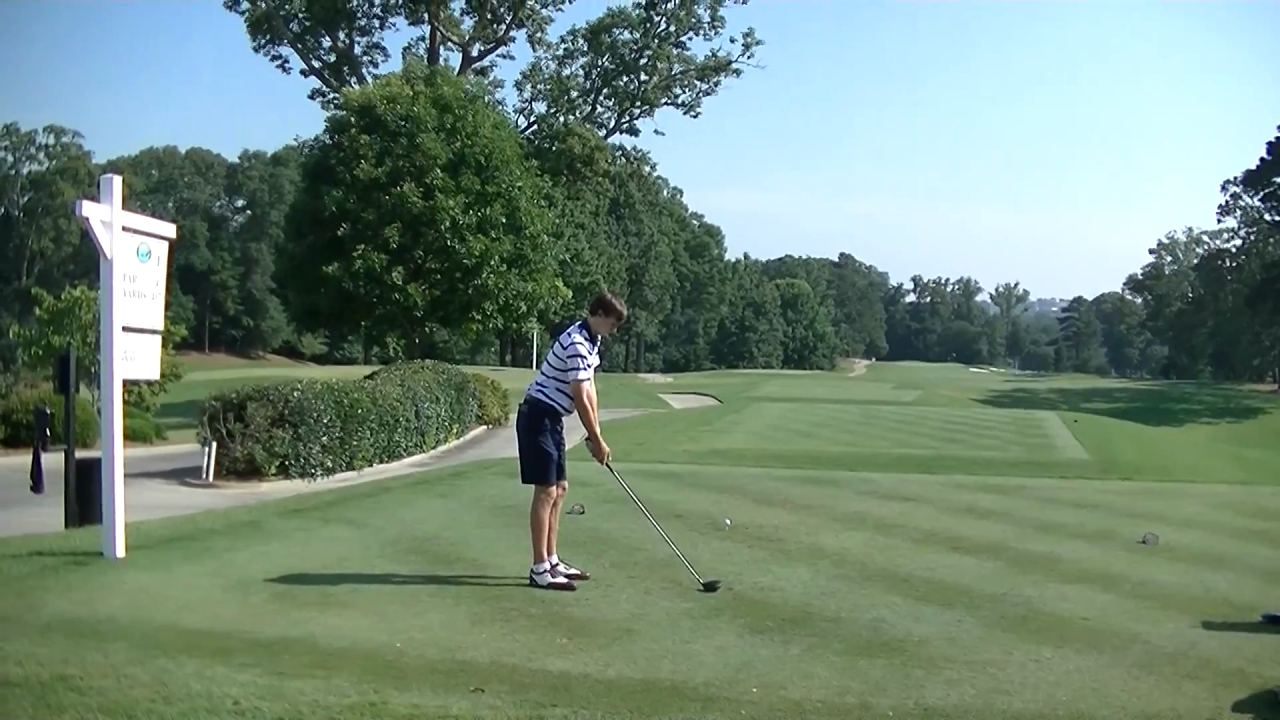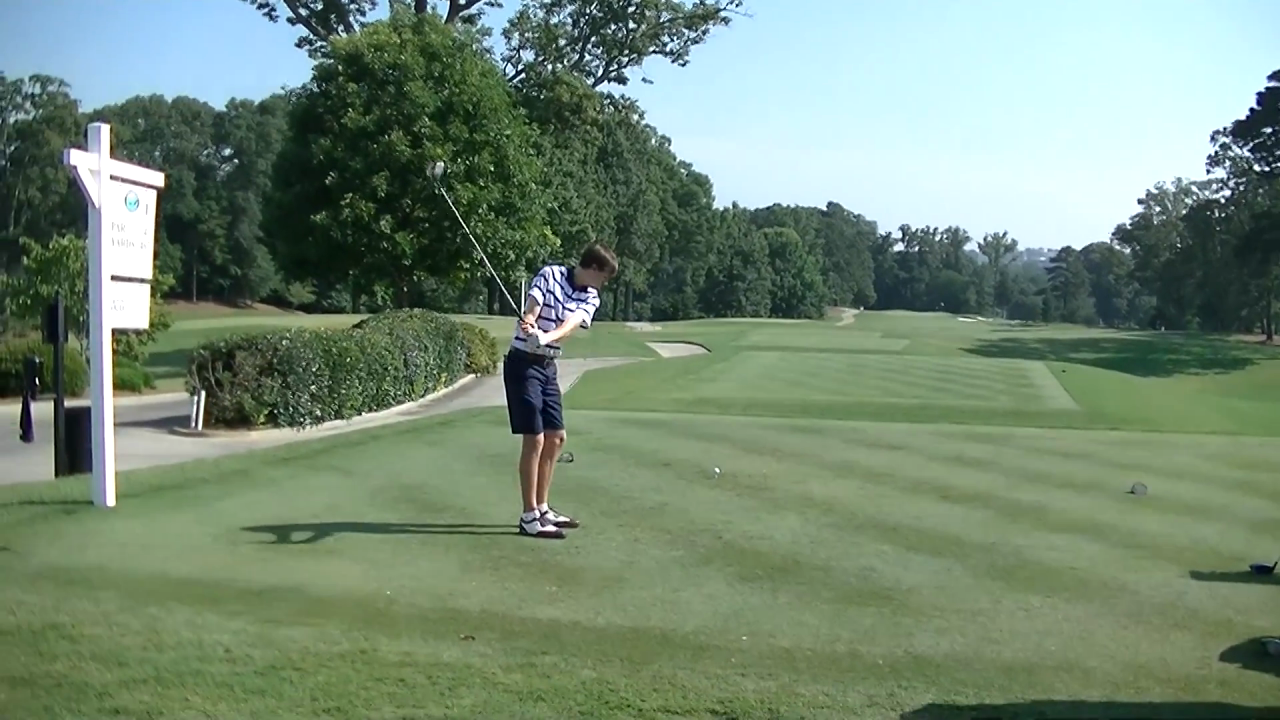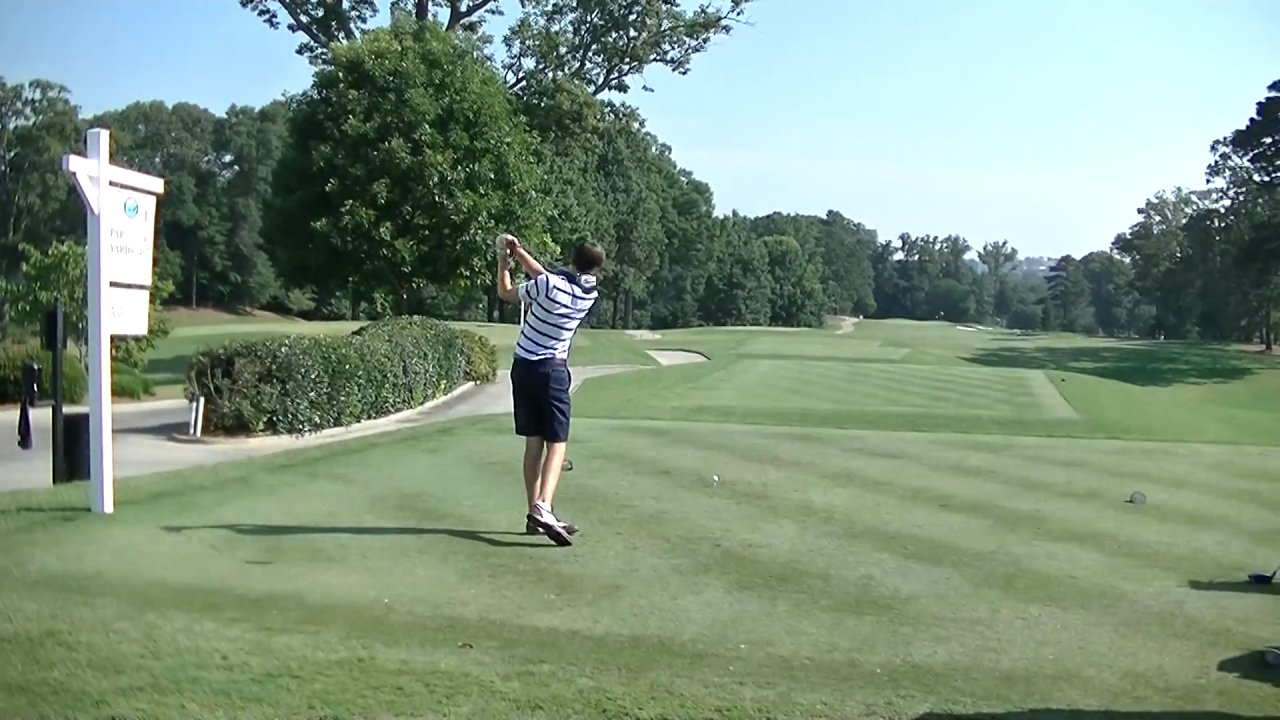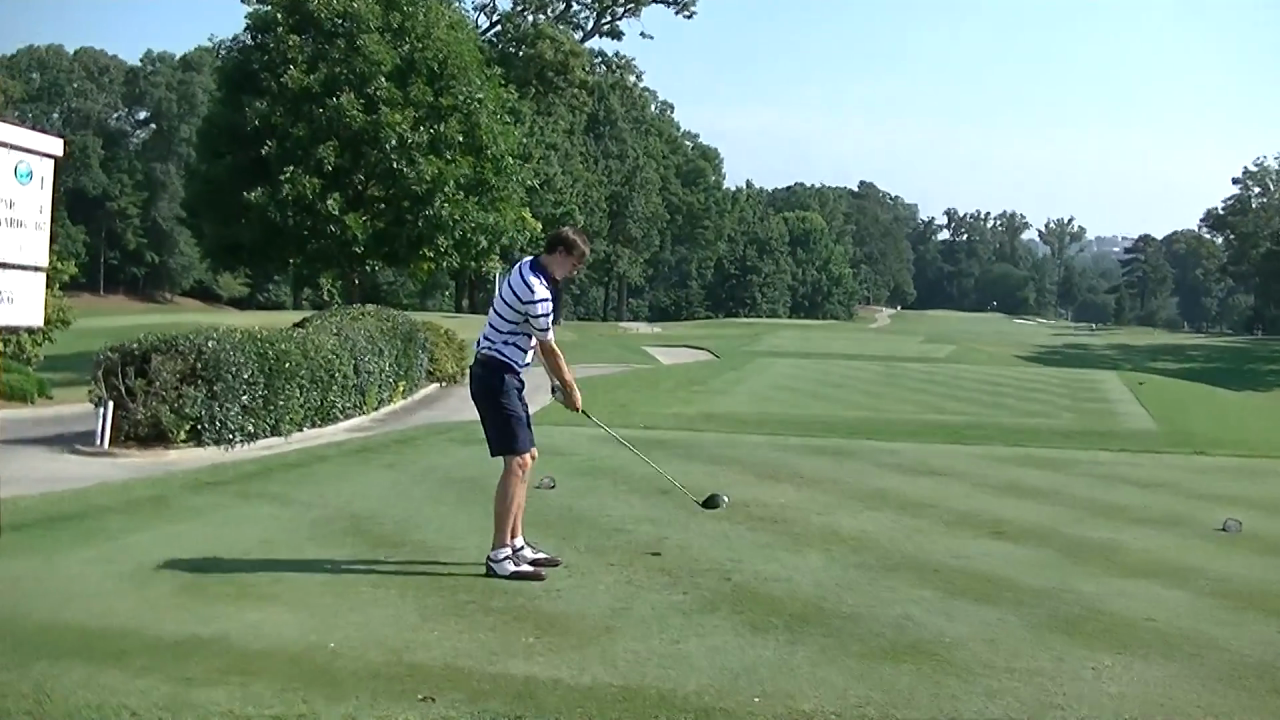
dt=1s
person 1, frame 1
left shoulder: (591, 340)
right shoulder: (577, 343)
left elbow: (590, 389)
right elbow: (580, 399)
left wrist: (596, 433)
right wrist: (597, 440)
left hip: (551, 418)
right hip: (538, 417)
left knee: (559, 489)
right knee: (546, 491)
left ankle: (551, 561)
right ankle: (539, 568)
person 1, frame 2
left shoulder: (591, 299)
right shoulder: (549, 275)
left elbow: (569, 325)
right elbow: (528, 316)
left wrist: (544, 336)
right wrist: (530, 325)
left hip: (547, 367)
right hip: (523, 363)
left knee: (555, 438)
right knee: (534, 439)
left ankle: (541, 509)
right ankle: (529, 517)
person 1, frame 3
left shoulder: (547, 284)
right shoulder: (589, 296)
left elbow: (506, 294)
left wrist: (503, 259)
right wrist: (518, 251)
left hip: (522, 367)
right hip: (551, 371)
left knee: (534, 442)
right knee: (556, 445)
left ankle: (536, 512)
right ankle: (543, 508)
person 1, frame 4
left shoulder: (527, 266)
right shoulder: (538, 293)
right elbow: (549, 350)
left wrist: (555, 382)
right wrist: (570, 389)
left hip: (502, 374)
right hip: (496, 375)
left knee: (524, 457)
right knee: (519, 462)
left ankle: (515, 544)
